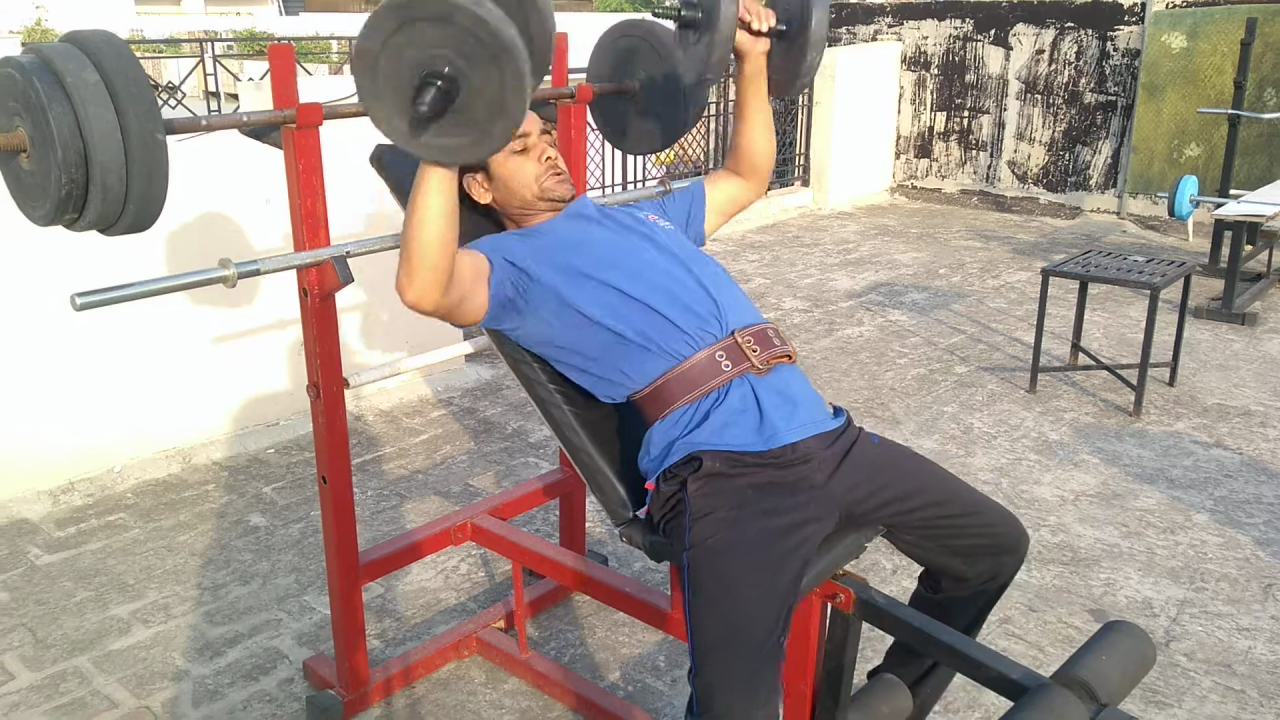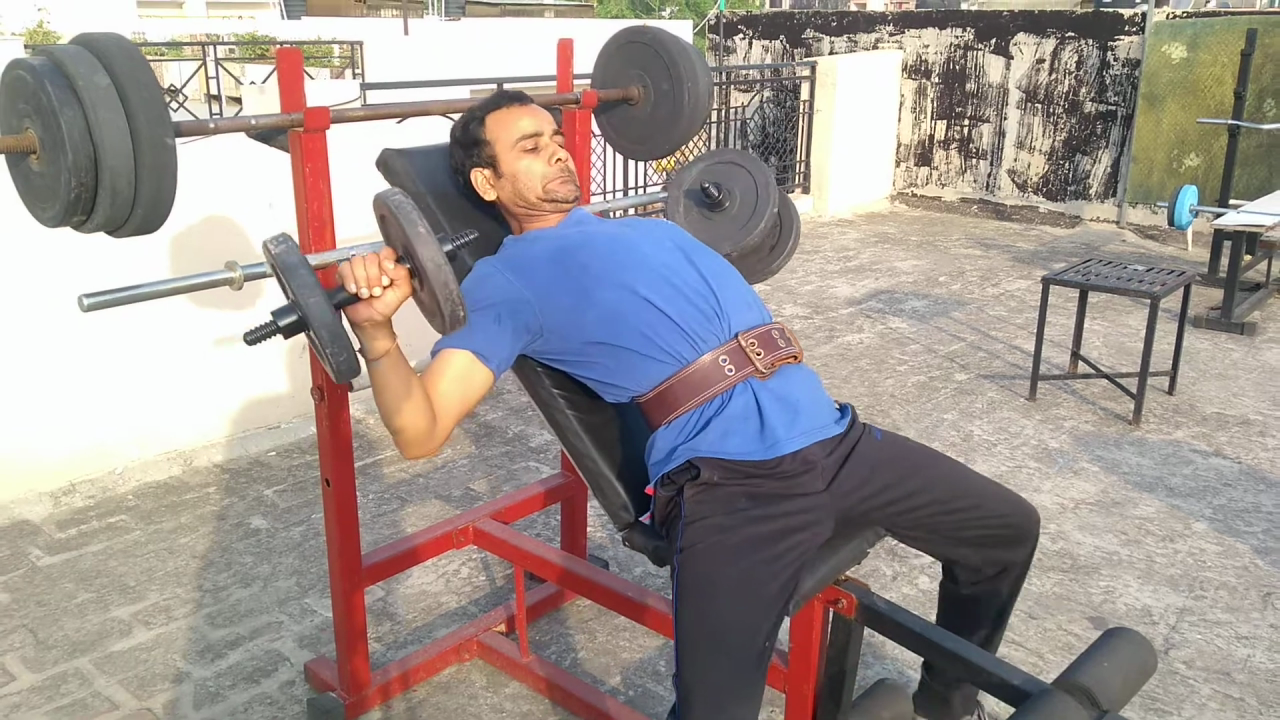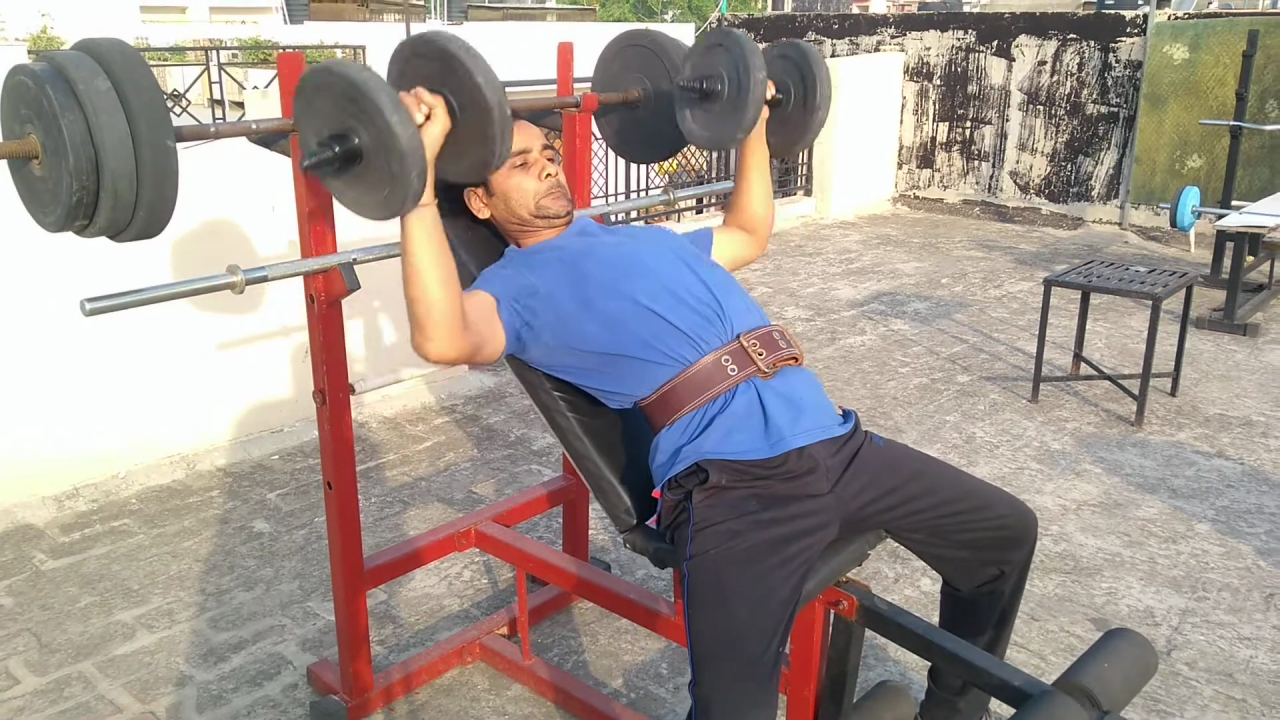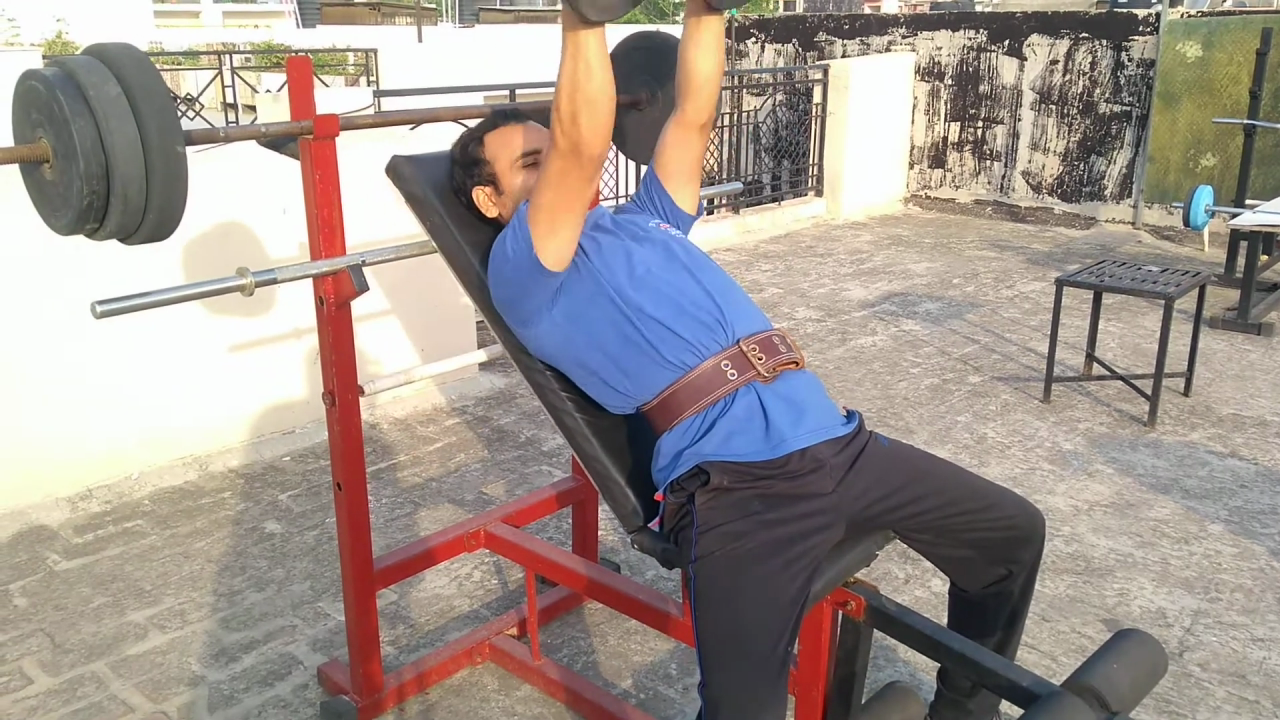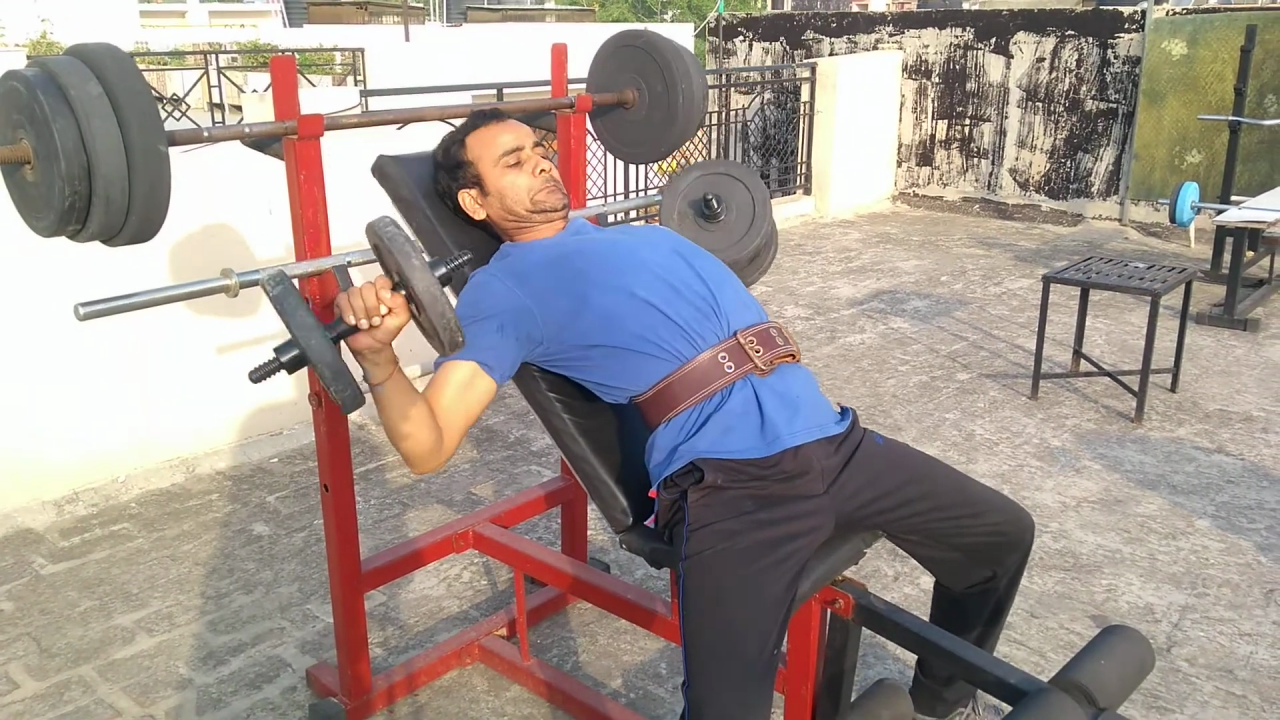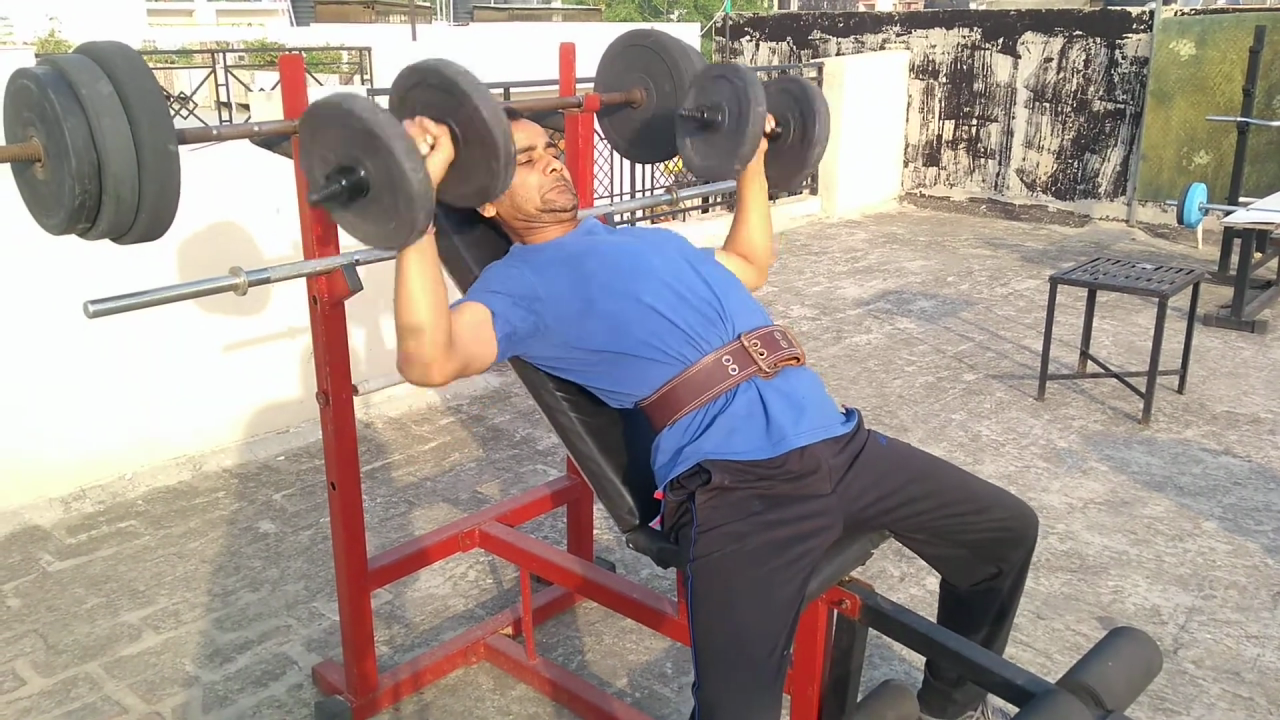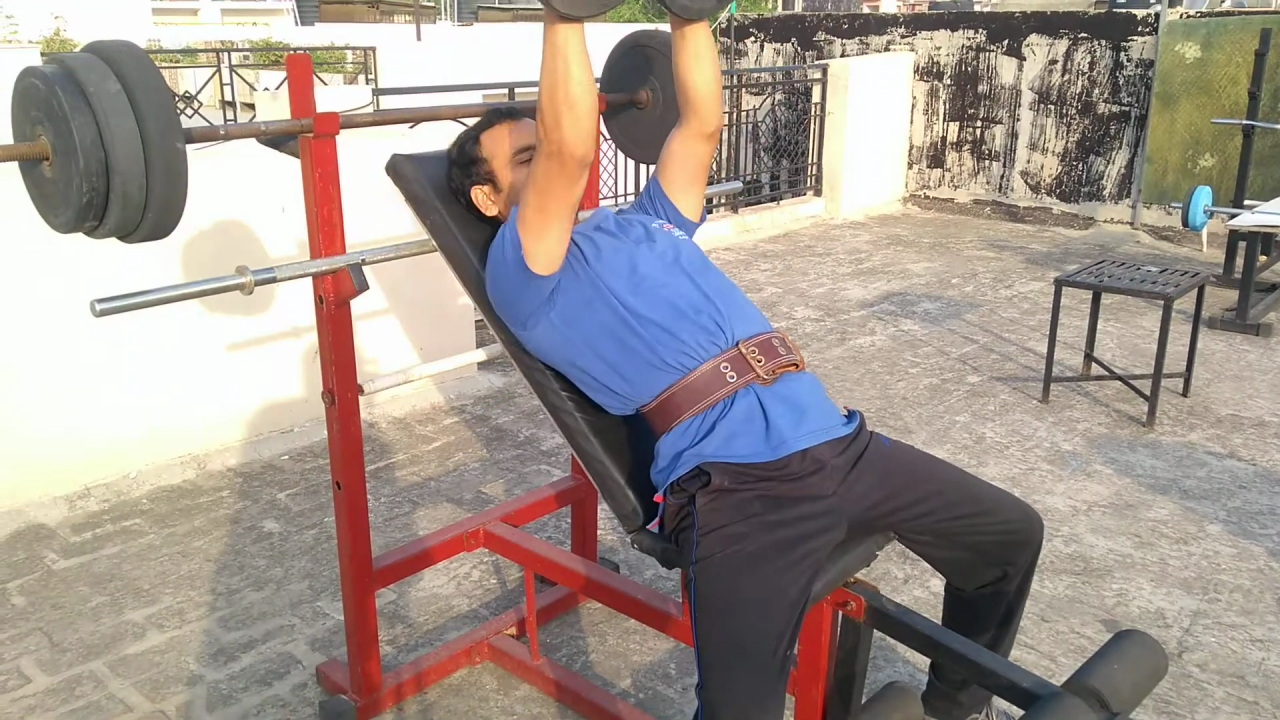
dt=0.7s
person 1, frame 1
left shoulder: (634, 217)
right shoulder: (511, 260)
left elbow: (748, 178)
right elbow: (424, 288)
left wrist: (750, 60)
left hip: (822, 432)
right hip: (724, 474)
left knee: (996, 544)
person 1, frame 2
left shoulder: (642, 226)
right shoulder: (505, 280)
right elbow: (421, 431)
right wrist: (374, 327)
left hip: (831, 435)
right hip: (728, 479)
left knee: (1009, 528)
person 1, frame 3
left shoulder: (637, 238)
right shoulder: (516, 284)
left elbow: (749, 234)
right elbow: (448, 337)
left wrist: (752, 124)
right wrist: (418, 171)
left hip: (832, 440)
right hip: (732, 483)
left knee: (1006, 533)
person 1, frame 4
left shoulder: (640, 223)
right shoulder: (524, 268)
left elbow: (692, 115)
right elbow: (586, 140)
left hip: (833, 438)
right hip: (736, 483)
left knee: (1014, 532)
person 1, frame 5
left shoulder: (628, 235)
right shoulder: (504, 287)
right elbow: (427, 446)
left wrist: (711, 242)
right wrist: (375, 351)
left hip: (829, 436)
right hip: (729, 477)
left knee: (1003, 535)
person 1, frame 6
left shoulder: (636, 235)
right shoulder: (516, 279)
left elbow: (751, 264)
right elbow: (431, 360)
left wrist: (752, 160)
left hip: (831, 437)
right hip: (728, 475)
left knee: (1004, 533)
person 1, frame 7
left shoulder: (643, 224)
right shoulder: (522, 273)
left elbow: (701, 124)
right elbow: (572, 146)
left wrist: (688, 17)
right wrist: (563, 17)
left hip: (833, 440)
right hip: (735, 483)
left knee: (1012, 533)
